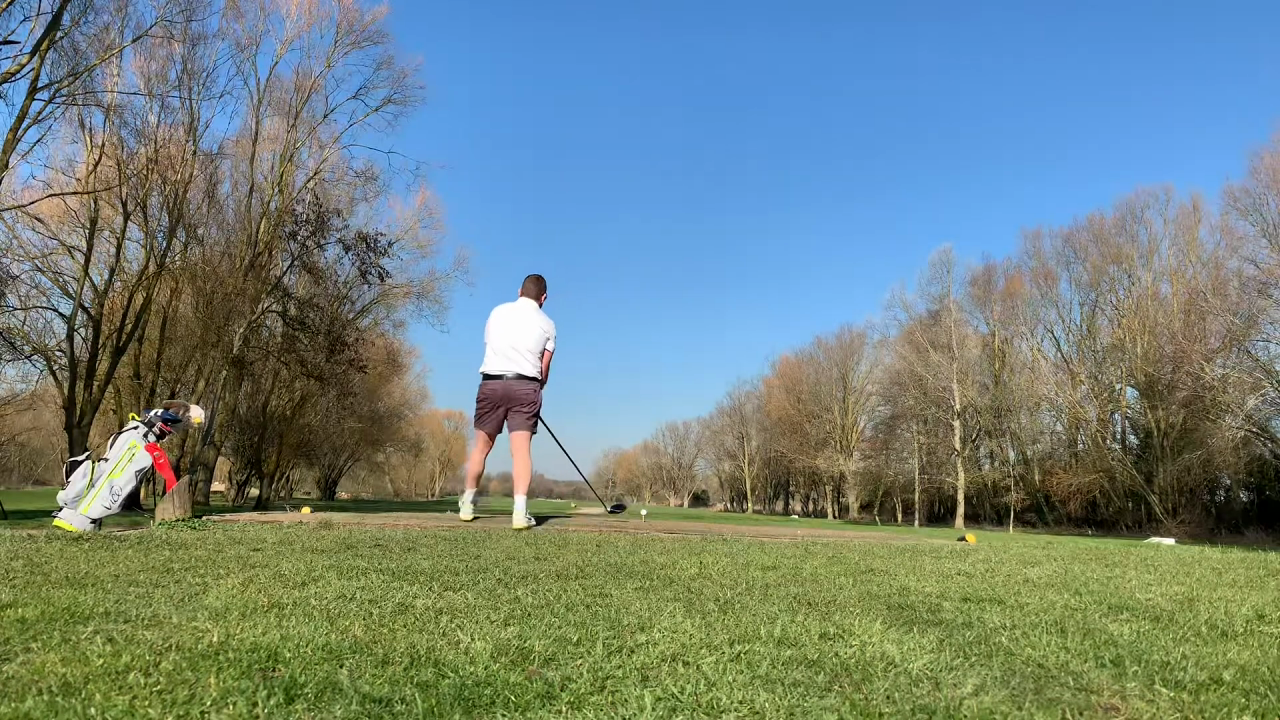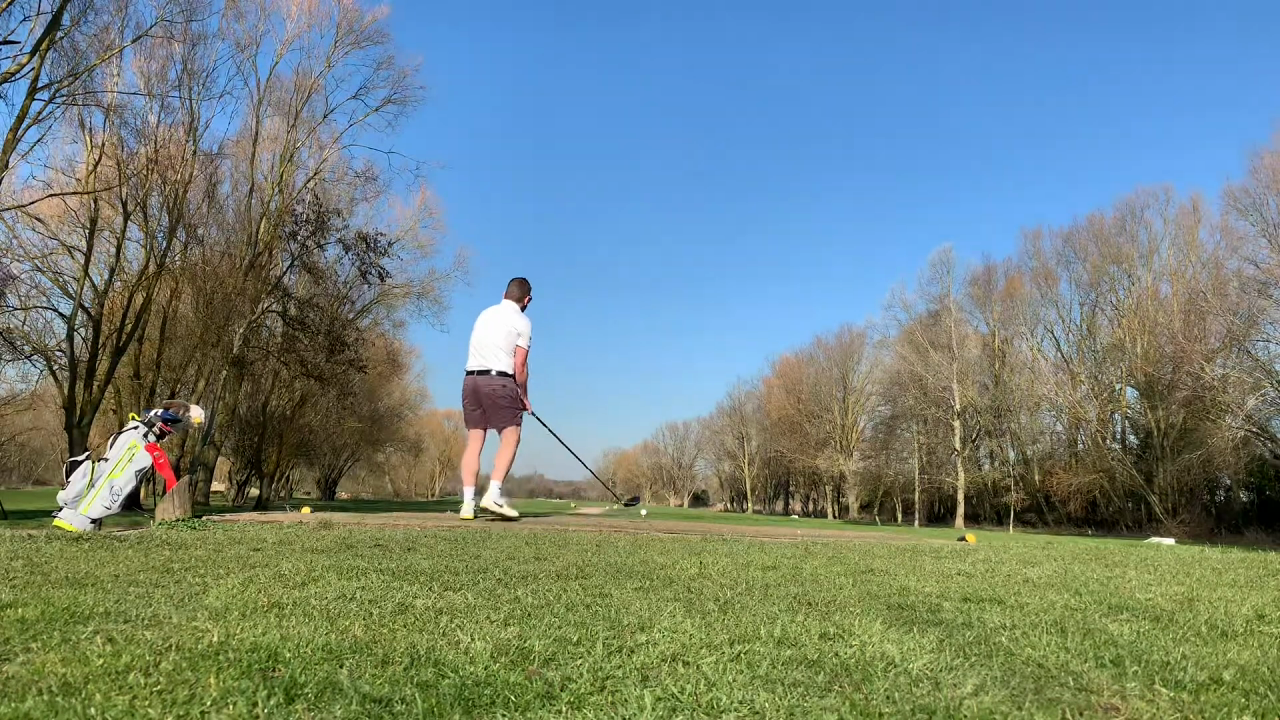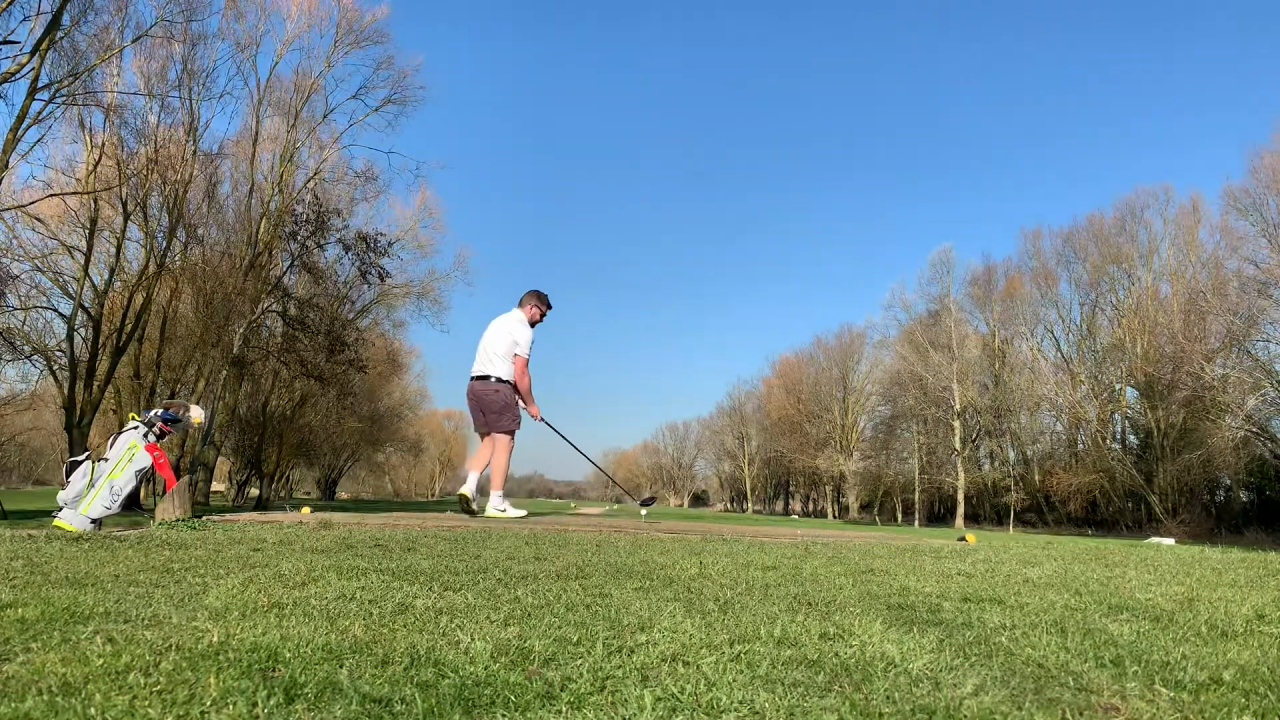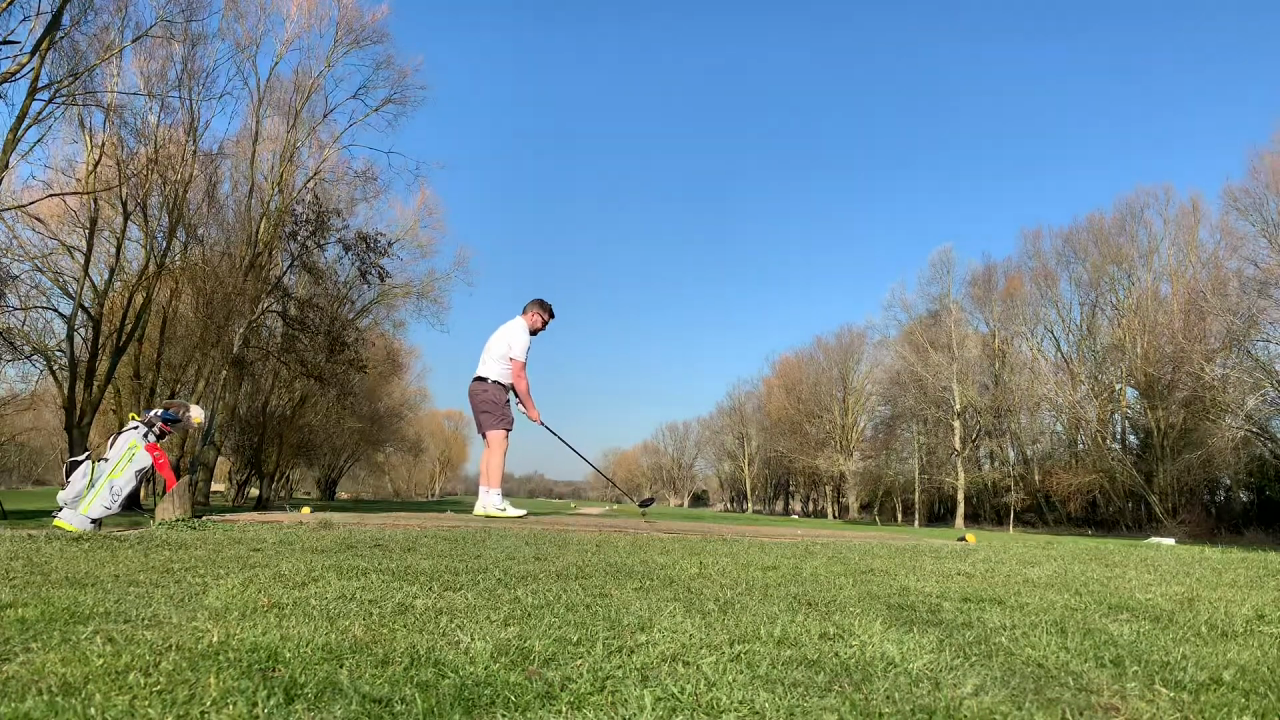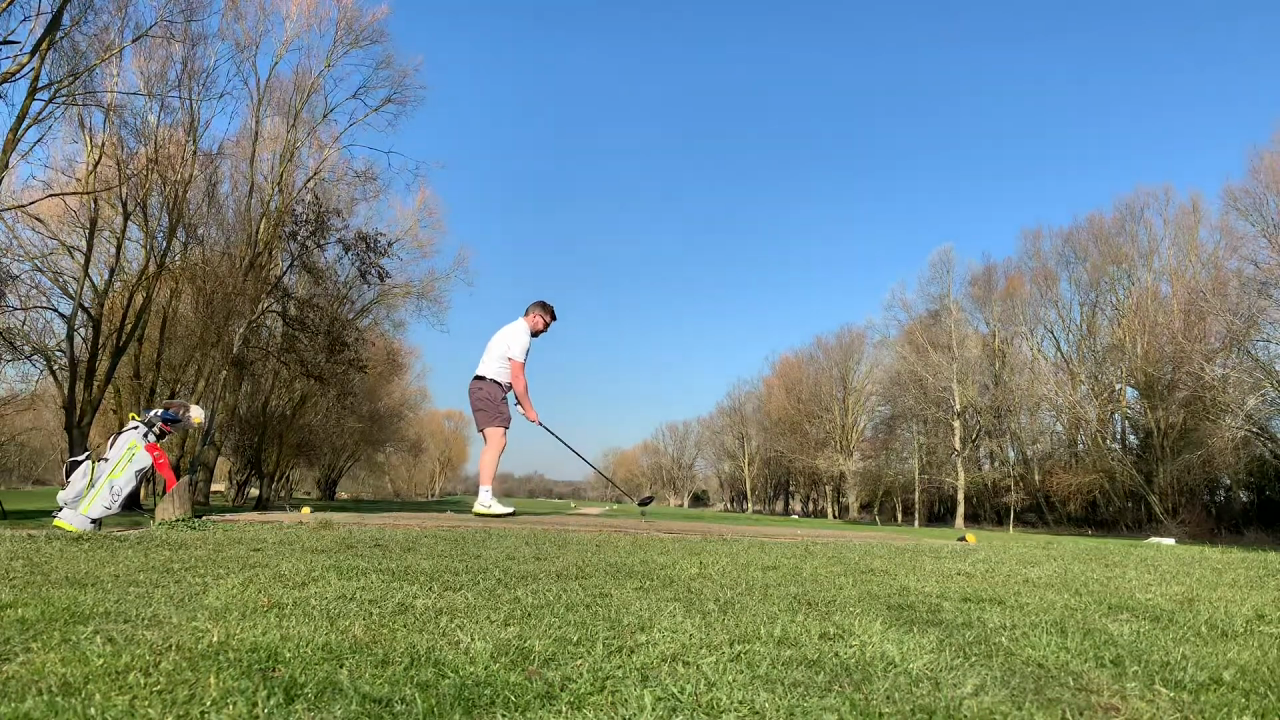
dt=0.4s
person 1, frame 1
left shoulder: (497, 312)
right shoulder: (546, 324)
right elbow: (543, 369)
right wrist: (536, 394)
left hip: (492, 384)
right hip: (524, 387)
left knee: (481, 446)
right knee: (521, 451)
left ankle: (467, 503)
right ankle: (520, 510)
person 1, frame 2
left shoulder: (485, 314)
right shoulder: (522, 321)
right elbow: (519, 366)
right wrist: (524, 397)
left hip: (471, 380)
right hip: (499, 382)
left knee: (474, 443)
right knee: (510, 439)
left ankle: (468, 503)
right ankle: (493, 495)
person 1, frame 3
left shoulder: (502, 320)
right shoulder: (523, 330)
right elbow: (521, 373)
left wrist: (519, 396)
right wrist: (531, 404)
left hip: (477, 385)
right hip: (497, 388)
left knee: (489, 442)
right knee: (504, 444)
left ankle: (469, 486)
right ankle: (496, 503)
person 1, frame 4
left shoulder: (511, 328)
right shoulder: (521, 335)
right elbow: (518, 378)
left wrist: (521, 401)
right wrist: (531, 408)
left hip: (482, 388)
right hip: (490, 390)
left knee: (491, 445)
right knee: (499, 444)
left ankle: (483, 501)
right ankle: (495, 502)
person 1, frame 5
left shoulder: (514, 330)
right shoulder: (521, 335)
right elbow: (517, 377)
left wrist: (522, 404)
right wrist: (529, 409)
left hip: (486, 389)
right hip: (488, 388)
left knee: (495, 443)
right knee: (496, 441)
left ankle: (483, 499)
right ankle: (484, 500)
